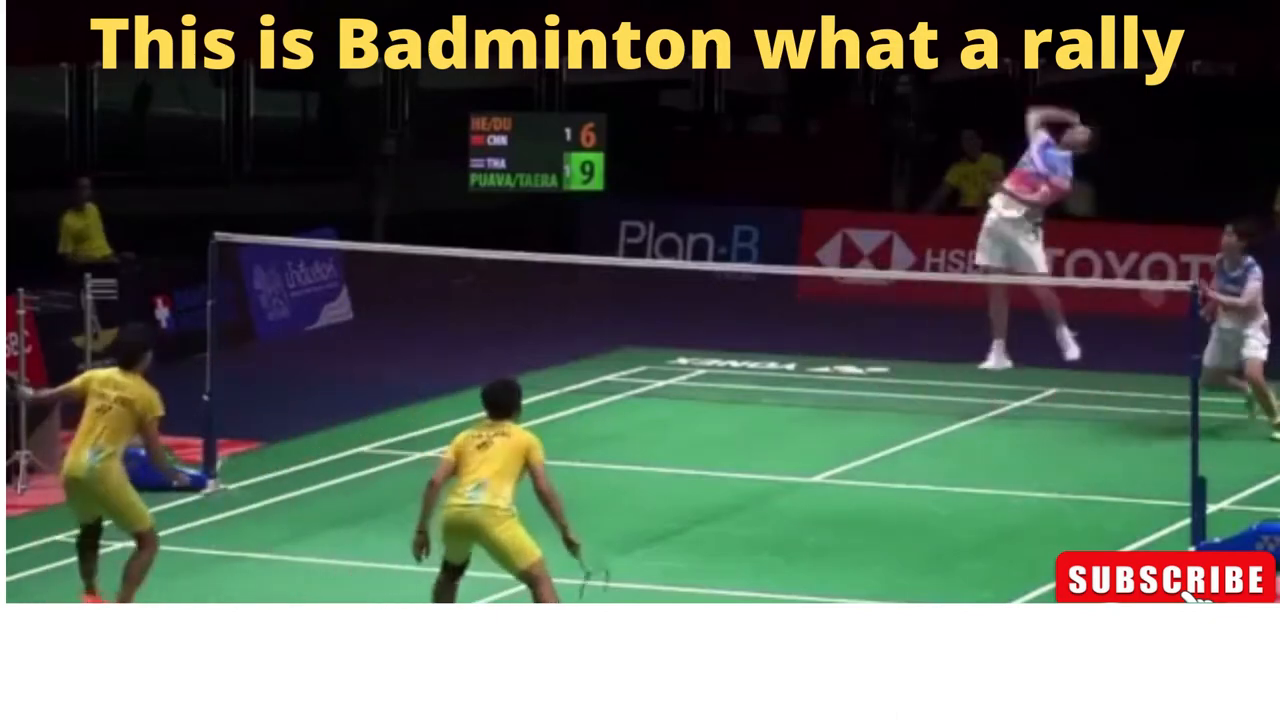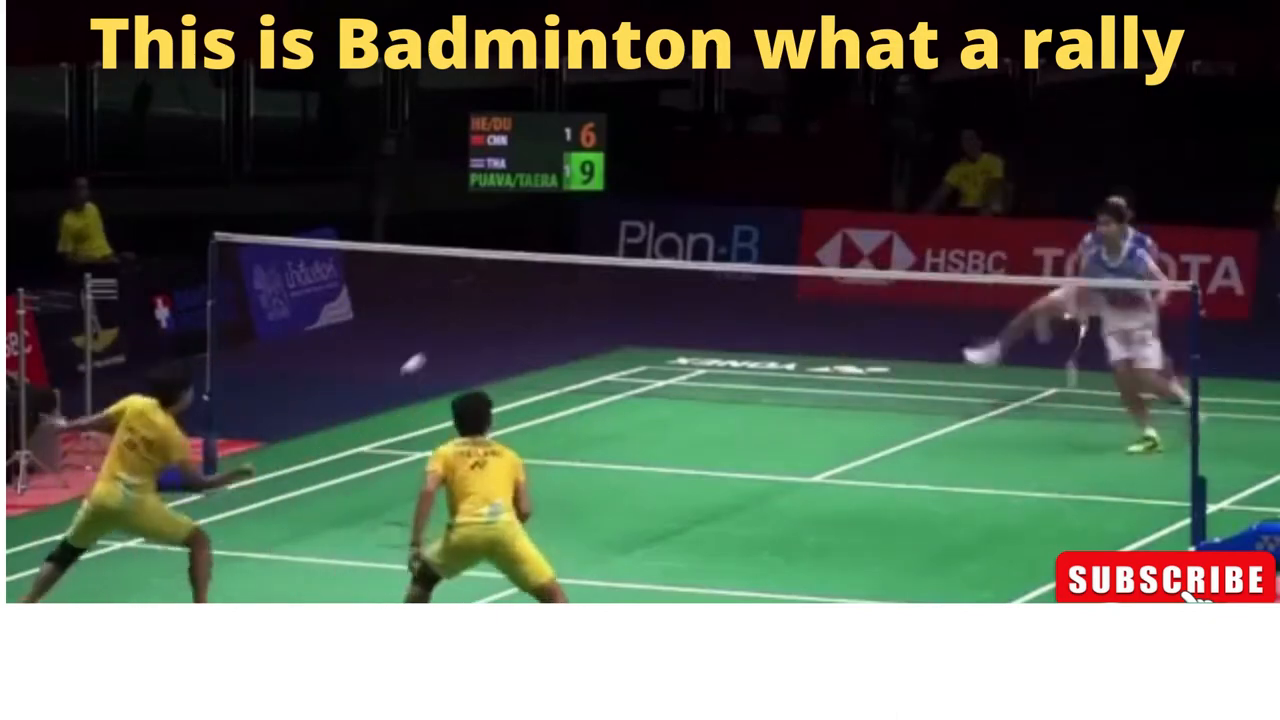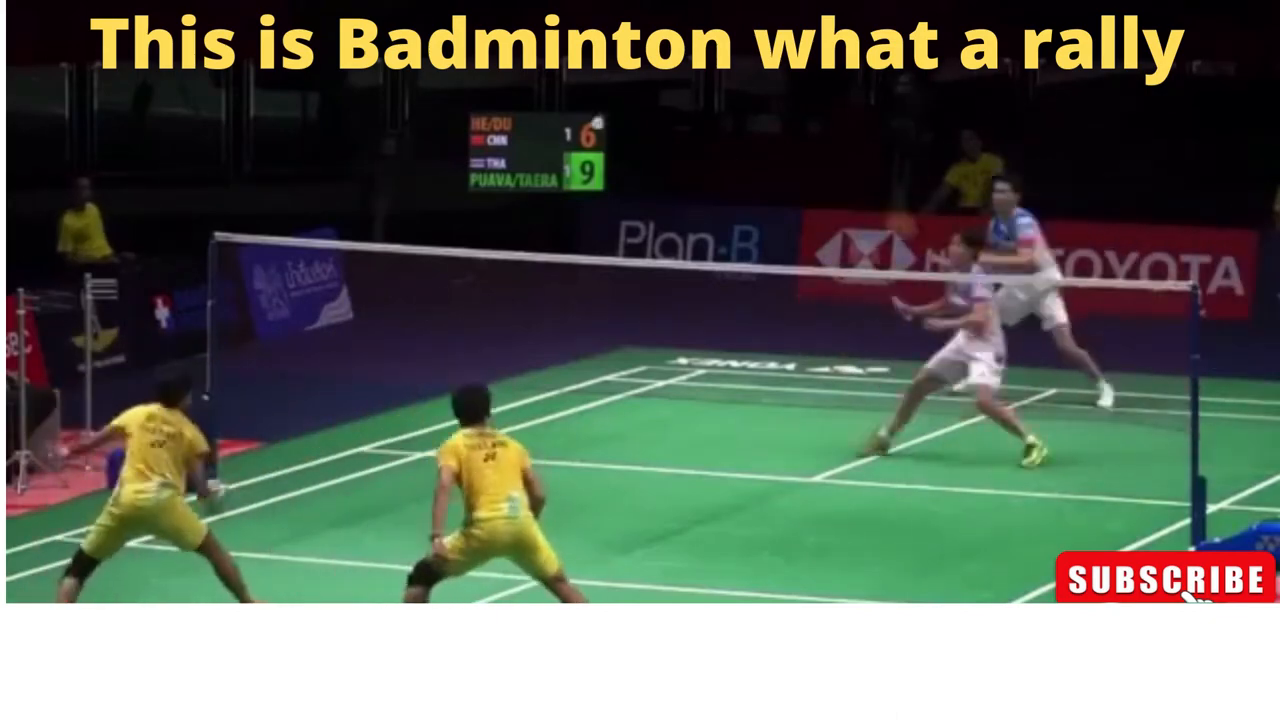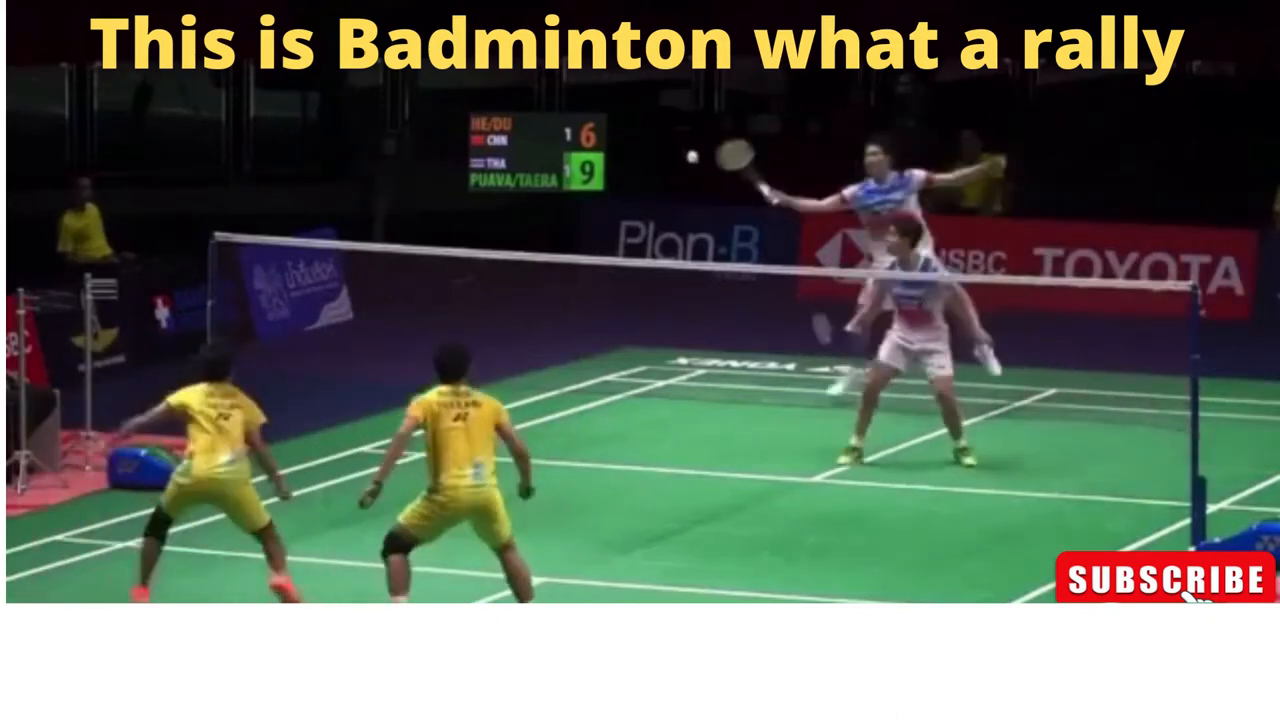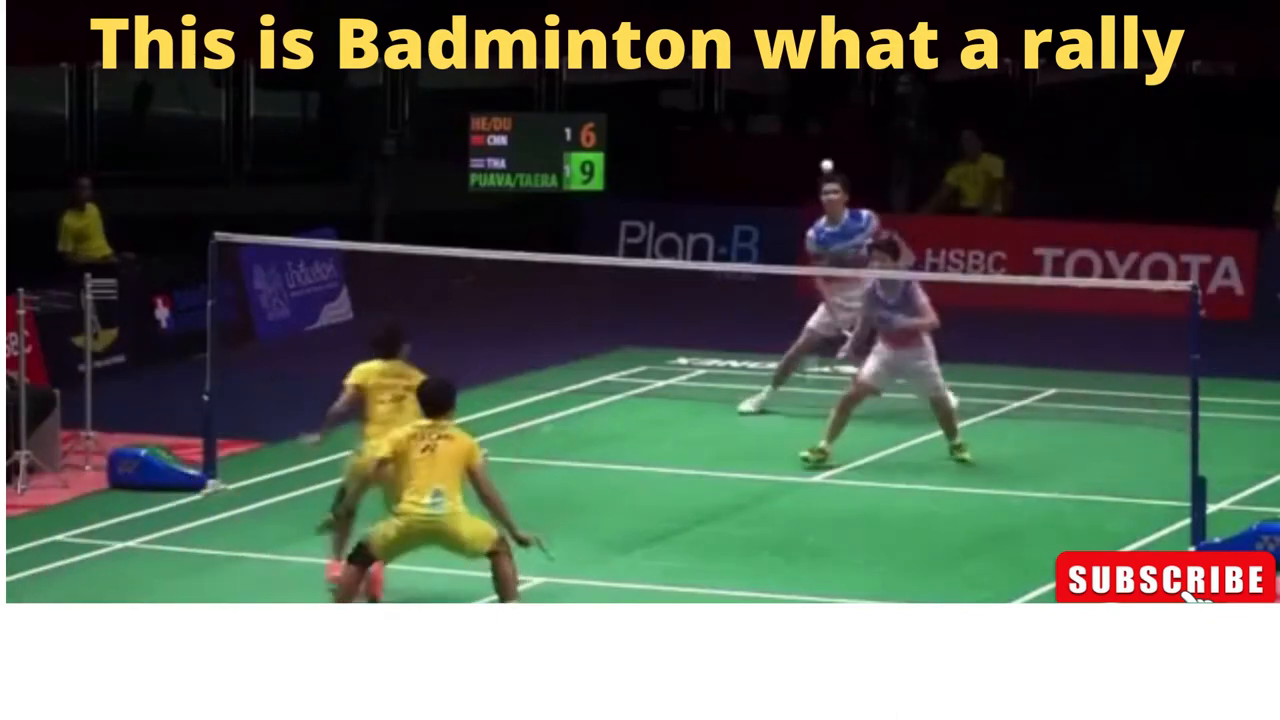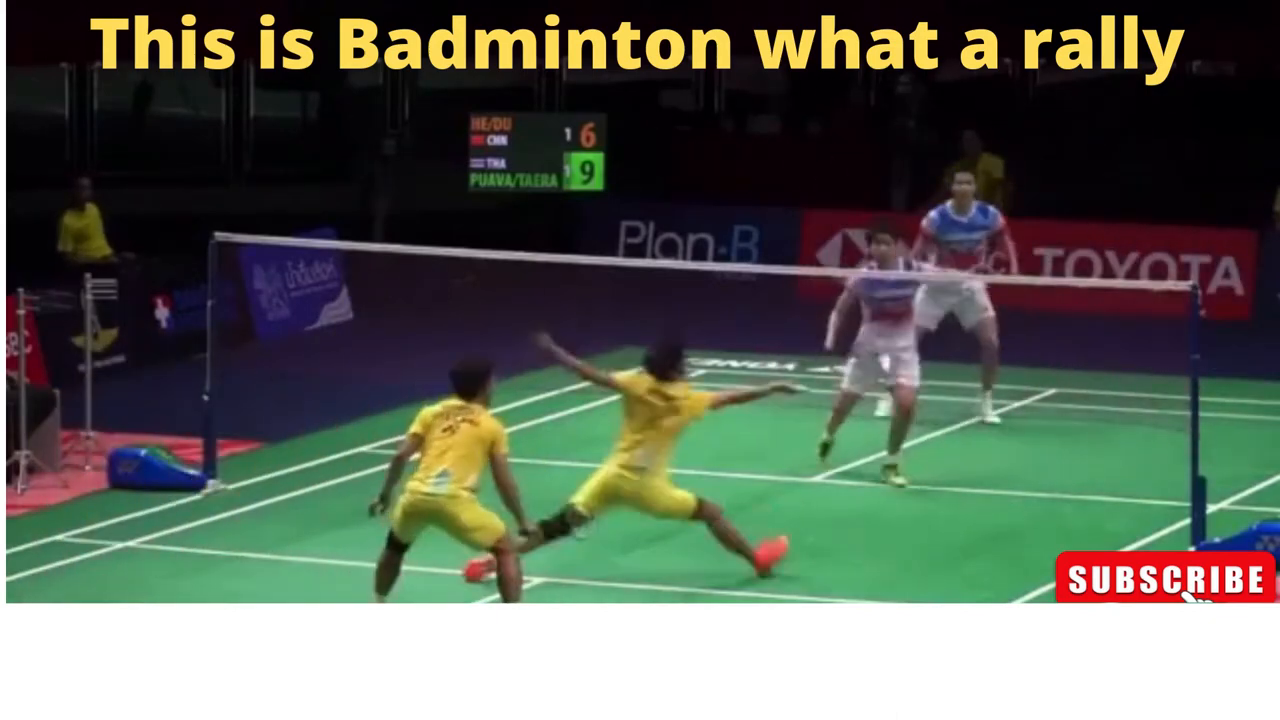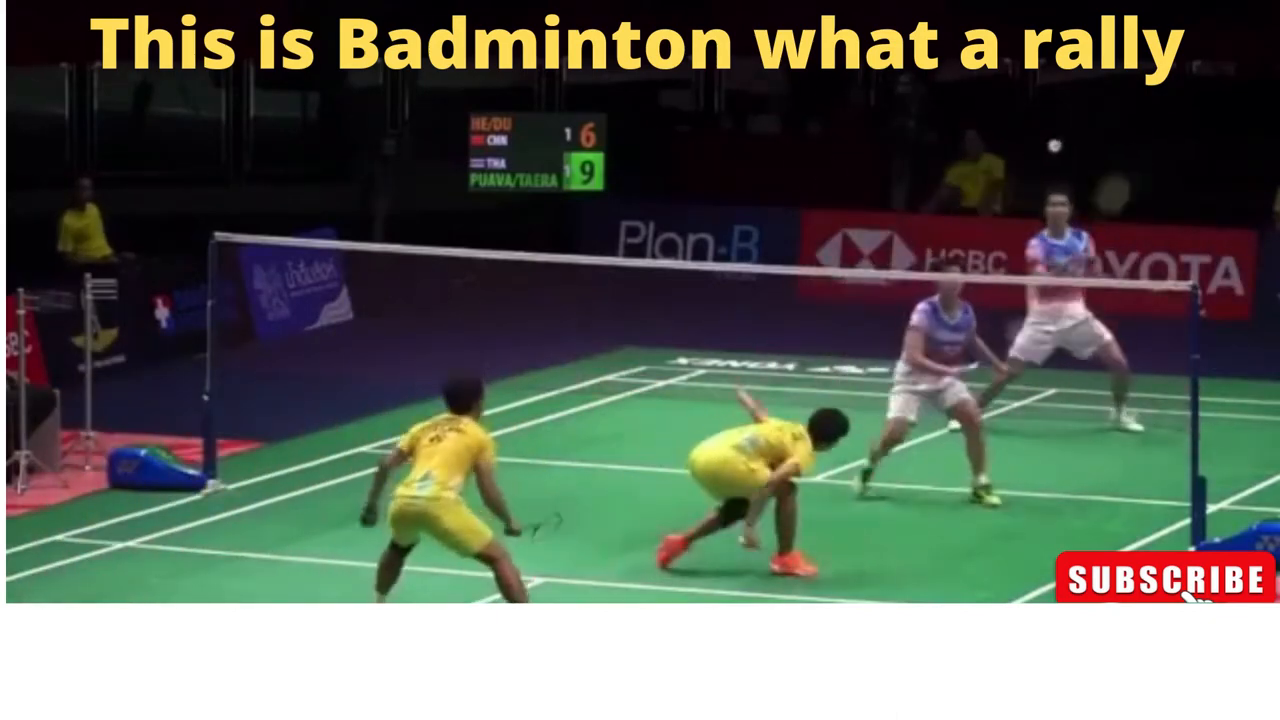
dt=0.4s
person 1, frame 1
left shoulder: (96, 377)
right shoulder: (146, 395)
left elbow: (55, 394)
right elbow: (153, 450)
left wrist: (32, 396)
right wrist: (175, 475)
left hip: (73, 471)
right hip: (103, 475)
left knee: (89, 530)
right knee: (148, 542)
left ankle: (91, 594)
person 1, frame 2
left shoulder: (133, 404)
right shoulder: (172, 436)
left elbow: (94, 422)
right elbow: (197, 483)
left wrist: (67, 425)
right wrist: (235, 475)
left hip: (101, 499)
right hip: (136, 505)
left knee: (66, 552)
right knee: (200, 542)
person 1, frame 3
left shoulder: (138, 414)
right shoulder: (190, 433)
left elbow: (94, 441)
right elbow: (199, 485)
left wrist: (69, 452)
right wrist: (212, 494)
left hip: (126, 502)
right hip: (165, 504)
left knee: (82, 562)
right knee: (213, 550)
person 1, frame 4
left shoulder: (189, 395)
right shoulder: (245, 403)
left elbow: (142, 421)
right elbow: (259, 448)
left wrist: (112, 440)
right wrist: (278, 481)
left hip: (196, 474)
right hip: (232, 476)
left knee: (158, 523)
right knee: (269, 535)
left ankle: (142, 590)
right ankle: (281, 578)
person 1, frame 5
left shoulder: (364, 372)
right shoulder: (418, 380)
left elbow: (340, 408)
left wrist: (320, 432)
left hip: (368, 456)
left knee: (345, 502)
left ankle: (337, 564)
right ankle: (375, 569)
person 1, frame 6
left shoulder: (637, 383)
right shoulder: (690, 399)
left elbow: (590, 372)
right elbow: (732, 397)
left wrist: (553, 348)
right wrist: (773, 387)
left hip: (613, 475)
right hip: (645, 485)
left knee: (557, 525)
right knee: (710, 511)
left ankle: (495, 559)
right ankle: (757, 558)
person 1, frame 7
left shoulder: (788, 427)
right shoulder: (802, 453)
left elbow: (756, 411)
right elbow: (766, 485)
left wrist: (744, 396)
right wrist: (751, 526)
left hip: (701, 454)
right hip: (723, 461)
left knee: (738, 505)
right knee: (787, 490)
left ankle: (681, 541)
right ankle: (785, 558)
person 2, frame 1
left shoulder: (1063, 173)
right shoulder: (1043, 142)
left elbow: (1039, 202)
right elbow: (1033, 115)
right wrist: (1063, 116)
left hip: (1023, 223)
right hip: (998, 214)
left knee: (1037, 284)
right knee: (995, 285)
left ankle: (1062, 332)
right ankle: (999, 351)
person 2, frame 2
right shoulder: (1093, 240)
right elbow: (1074, 264)
right hip: (1088, 288)
right knee: (1035, 311)
left ankle: (1173, 384)
right ankle: (996, 350)
person 2, frame 3
left shoulder: (1024, 223)
right shoulder: (995, 224)
left elbow: (1028, 262)
right elbow: (993, 256)
left wrist: (987, 260)
left hip: (1042, 288)
right hip: (1016, 287)
left knee: (1065, 346)
left ankle: (1103, 385)
person 2, frame 4
left shoulder: (909, 180)
right shoulder: (858, 193)
left elbow: (953, 179)
right elbow: (820, 207)
left wrist: (988, 167)
right wrist: (783, 199)
right hip: (886, 266)
right ankle: (853, 373)
person 2, frame 5
left shoulder: (865, 219)
right shoulder: (815, 234)
right elbow: (819, 277)
left wrist: (905, 261)
right wrist: (832, 306)
right hip: (836, 299)
right knee: (802, 347)
right ankle: (767, 394)
person 2, frame 6
left shoulder: (989, 215)
right shoulder: (936, 218)
left elbow: (1005, 242)
right elbow: (918, 254)
left wrist: (1013, 268)
left hip: (971, 285)
right hip: (939, 285)
left knee: (991, 343)
left ankle: (986, 401)
person 2, frame 7
left shoulder: (1083, 239)
right shoulder: (1037, 243)
left elbow: (1094, 272)
right elbow: (1041, 277)
left hip: (1076, 315)
right hip: (1044, 317)
left knee: (1119, 364)
right knee: (1010, 372)
left ankle: (1120, 413)
person 3, frame 1
left shoulder: (1252, 270)
right shoulder: (1220, 261)
left elbow: (1244, 304)
left wrist: (1214, 296)
right wrist: (1209, 308)
left hip: (1251, 325)
right hip: (1224, 324)
left knee: (1253, 376)
right knee: (1210, 379)
right ankle: (1245, 389)
person 3, frame 2
left shoulder: (1138, 256)
right shoulder: (1092, 254)
left elbow: (1163, 282)
left wrist: (1159, 298)
left hip: (1141, 322)
right hip: (1114, 323)
left knee: (1148, 381)
right knee: (1124, 380)
left ankle: (1179, 393)
right ankle: (1148, 435)
person 3, frame 3
left shoulder: (978, 280)
right shoulder: (956, 277)
left elbow: (980, 319)
right elbow: (946, 304)
left wrist: (944, 325)
right wrist: (913, 310)
left hip: (985, 347)
right hip: (962, 342)
left knee: (985, 401)
right knee: (917, 386)
left ankle: (1032, 444)
right ankle: (885, 436)
person 3, frame 4
left shoulder: (933, 270)
right shoulder: (888, 270)
left elbow: (962, 299)
right elbow: (873, 304)
left wrist: (976, 327)
right wrist: (855, 324)
left hip: (933, 339)
right hip: (900, 336)
left knee: (944, 392)
right knee: (871, 386)
left ankle: (961, 447)
right ankle: (855, 446)
person 3, frame 5
left shoulder: (911, 290)
right shoulder: (870, 293)
left elbow: (932, 322)
right elbow: (865, 324)
left wrist: (908, 323)
right wrist: (848, 347)
left hip: (918, 356)
right hip: (886, 353)
left knee: (941, 404)
right knee: (850, 397)
left ankle: (956, 444)
right ankle: (823, 449)
person 3, frame 6
left shoulder: (914, 270)
right shoulder: (861, 278)
right elbow: (839, 311)
right wrist: (831, 337)
left hip: (903, 348)
right hip: (868, 348)
left knee: (906, 405)
right knee: (845, 402)
left ankle: (891, 463)
right ankle: (827, 439)
person 3, frame 7
left shoulder: (967, 313)
right shoulder: (924, 312)
left elbow: (973, 341)
right elbow: (912, 357)
left wrist: (996, 364)
right wrist: (945, 370)
left hip: (946, 377)
right hip: (912, 377)
left knee: (973, 419)
right knee: (895, 434)
left ankle: (980, 484)
right ankle: (869, 466)
person 4, frame 1
left shoulder: (464, 437)
right shoulder: (526, 439)
left elbow: (435, 482)
right elbow: (544, 490)
left wrist: (421, 529)
right wrist: (566, 532)
left hip: (454, 514)
right hip: (493, 515)
left knee: (452, 568)
right knee: (540, 581)
person 4, frame 2
left shoulder: (444, 453)
right shoulder: (509, 456)
left elbow: (428, 492)
right elbow: (524, 509)
left wrist: (415, 544)
left hip: (464, 534)
right hip: (505, 530)
left knee: (424, 576)
right knee: (554, 596)
person 4, frame 3
left shoulder: (453, 446)
right shoulder: (513, 445)
left elbow: (443, 488)
right elbow: (539, 496)
left wrist: (437, 537)
left hip: (483, 528)
right hip: (521, 524)
left knee: (421, 577)
right knee: (558, 582)
person 4, frame 4
left shoulder: (426, 402)
right shoulder: (489, 404)
left elbow: (401, 437)
right elbow: (520, 449)
left wrist: (378, 482)
right wrist: (527, 482)
left hip: (447, 494)
right hip: (485, 492)
left knee: (394, 546)
right knee: (507, 551)
person 4, frame 5
left shoulder: (400, 436)
right shoulder: (465, 441)
left elbow: (366, 476)
right elbow: (487, 492)
left wrist: (340, 513)
right wrist: (514, 531)
left hip: (408, 519)
right hip: (451, 519)
left knee: (359, 558)
right knee: (500, 550)
person 4, frame 6
left shoulder: (430, 413)
right shoulder: (492, 427)
left elbow: (400, 456)
right elbow: (504, 482)
left wrist: (384, 494)
right wrist: (522, 521)
left hip: (416, 496)
right hip: (454, 501)
left knee: (395, 547)
right knee: (506, 550)
person 4, frame 7
left shoulder: (422, 428)
right shoulder: (479, 437)
left elbow: (385, 466)
right elbow: (488, 491)
left wrist: (371, 505)
right wrist: (509, 522)
left hip: (402, 504)
right hip: (439, 505)
left knee: (398, 548)
right knee: (499, 558)
